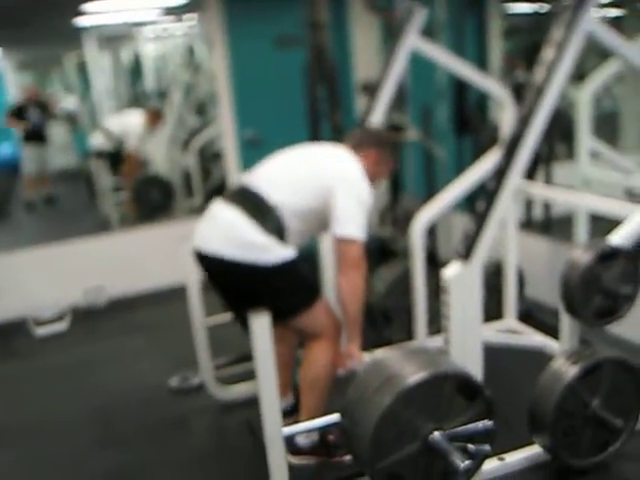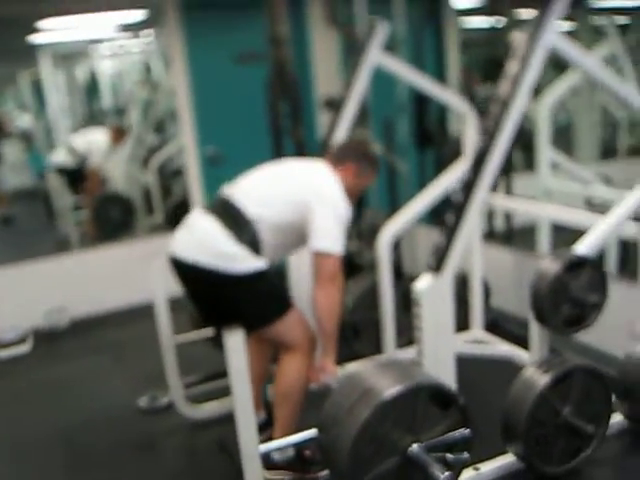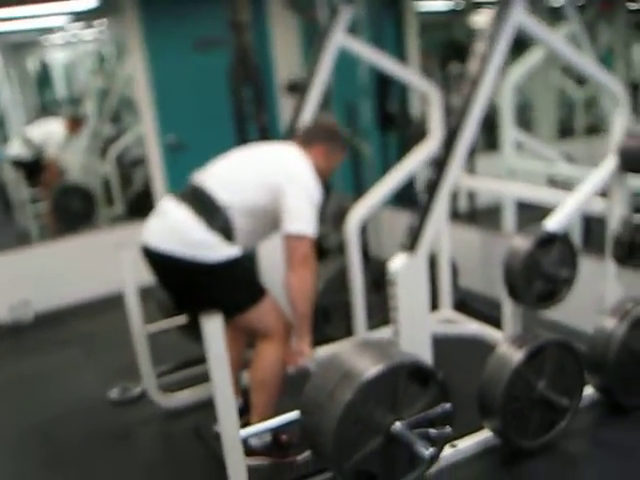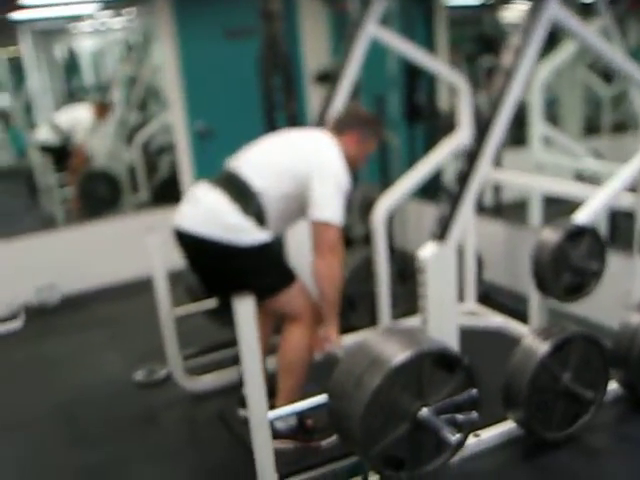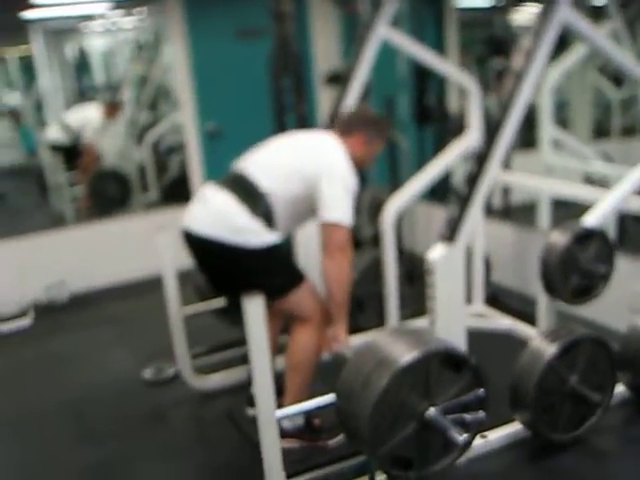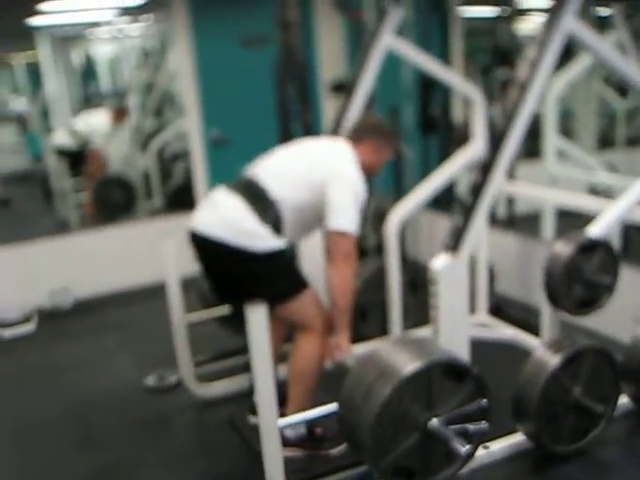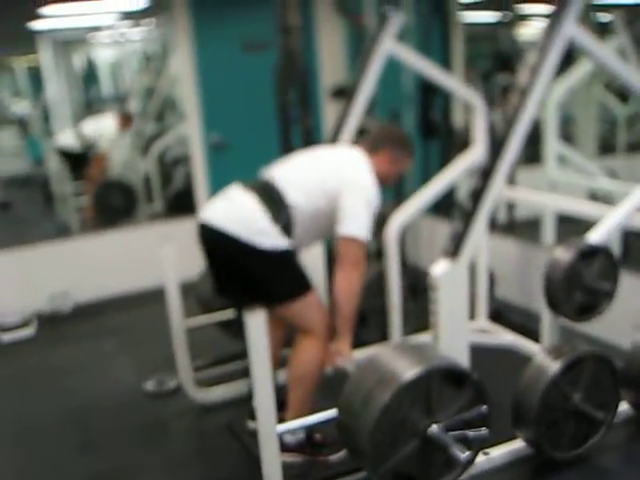
dt=0.3s
person 1, frame 1
left shoulder: (316, 154)
right shoulder: (353, 181)
right elbow: (351, 265)
right wrist: (354, 343)
left hip: (210, 237)
right hip: (249, 249)
left knee: (285, 317)
right knee: (324, 331)
left ankle: (284, 408)
right ankle: (306, 440)
person 1, frame 2
left shoulder: (299, 171)
right shoulder: (331, 196)
right elbow: (327, 280)
right wrist: (328, 357)
left hip: (186, 247)
right hip: (222, 260)
left knee: (261, 330)
right knee: (298, 343)
left ankle: (256, 424)
person 1, frame 3
left shoulder: (267, 154)
right shoulder: (302, 178)
right elbow: (300, 263)
right wrist: (303, 339)
left hip: (158, 236)
right hip: (194, 247)
left knee: (235, 318)
right knee: (273, 331)
right ankle: (258, 440)
person 1, frame 4
left shoulder: (301, 141)
right shoulder: (331, 164)
right elbow: (328, 250)
right wrist: (331, 326)
left hip: (191, 219)
right hip: (227, 232)
left knee: (265, 302)
right knee: (302, 315)
right ankle: (283, 422)
person 1, frame 5
left shoulder: (307, 142)
right shoulder: (338, 166)
right elbow: (337, 251)
right wrist: (340, 325)
left hip: (199, 222)
right hip: (236, 233)
left knee: (272, 301)
right knee: (311, 315)
right ankle: (290, 422)
person 1, frame 6
left shoulder: (318, 149)
right shoulder: (347, 173)
right elbow: (342, 259)
right wrist: (342, 334)
left hip: (206, 225)
right hip: (242, 238)
left knee: (277, 309)
right knee: (314, 324)
right ankle: (293, 431)
person 1, frame 7
left shoulder: (335, 157)
right shoulder: (361, 182)
right elbow: (349, 265)
right wrist: (343, 340)
left hip: (216, 221)
right hip: (249, 236)
left knee: (277, 314)
right knee: (315, 327)
right ankle: (292, 437)
